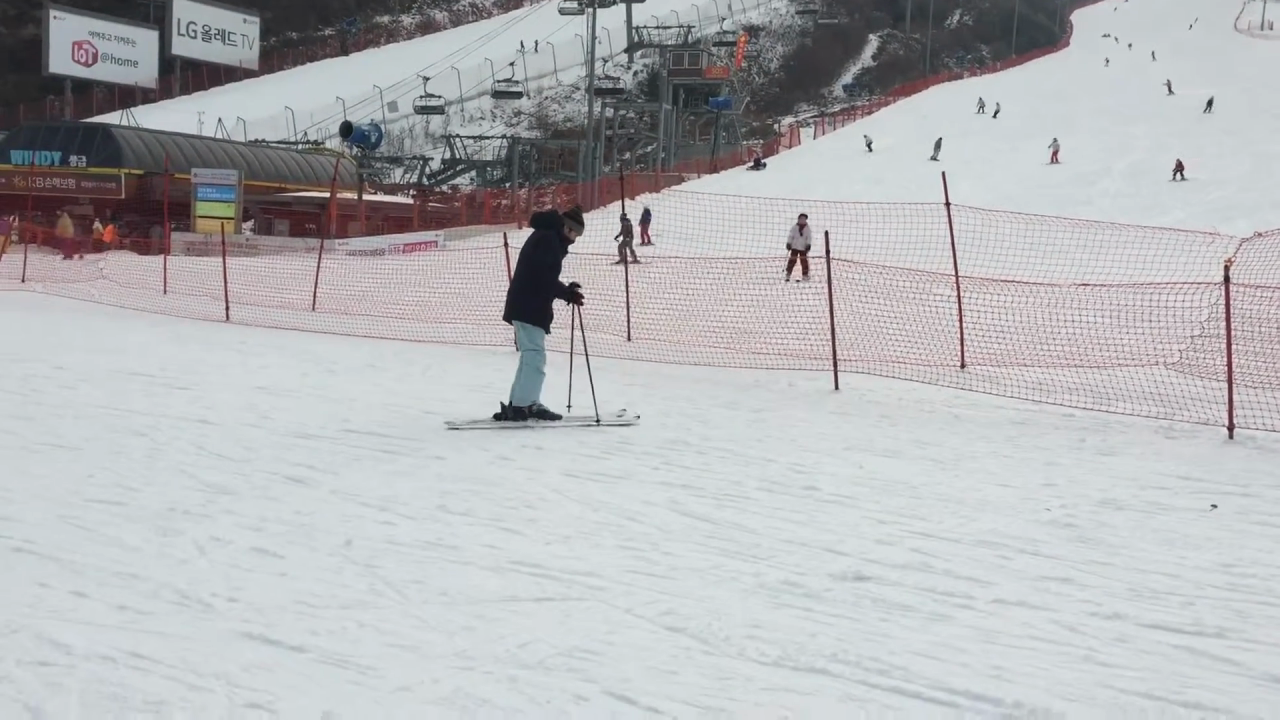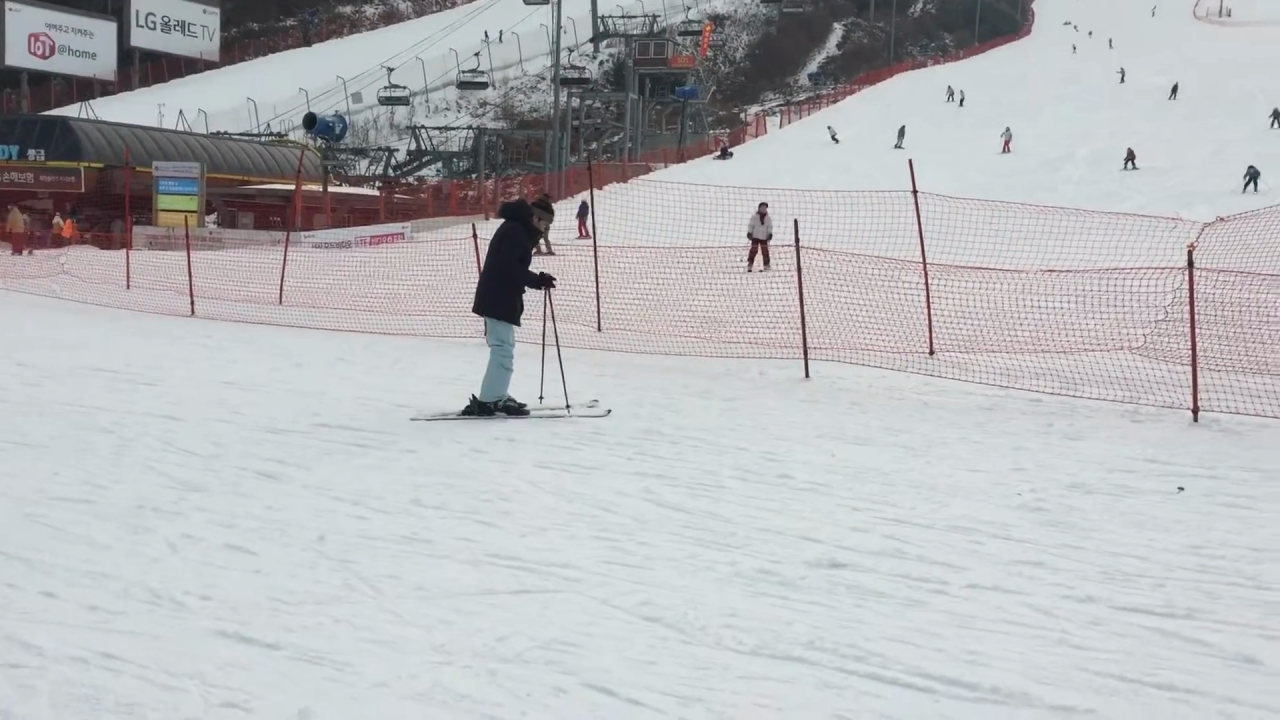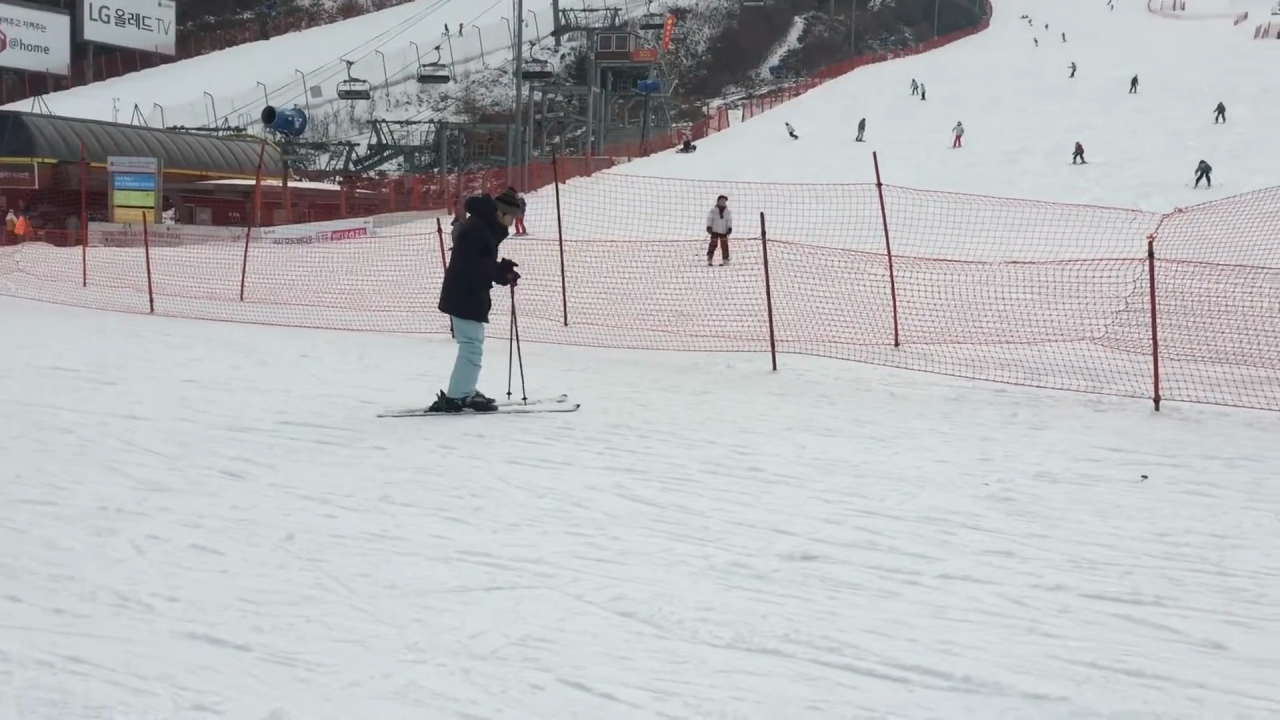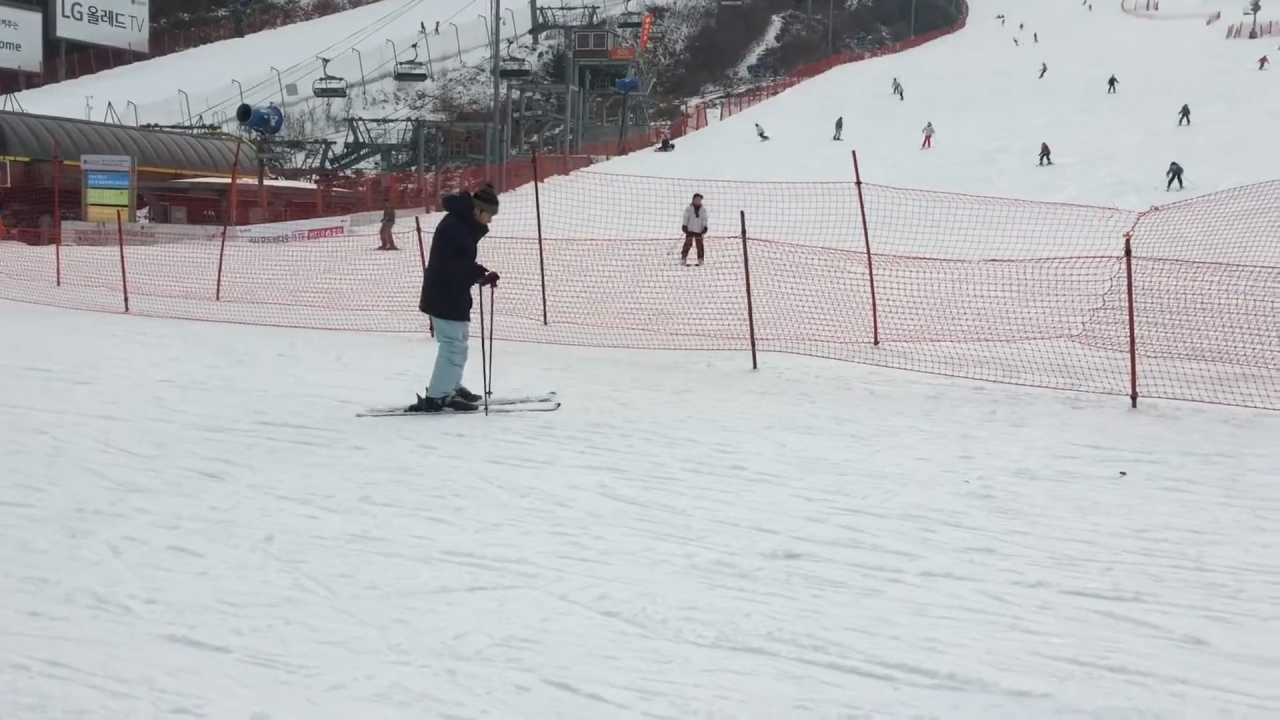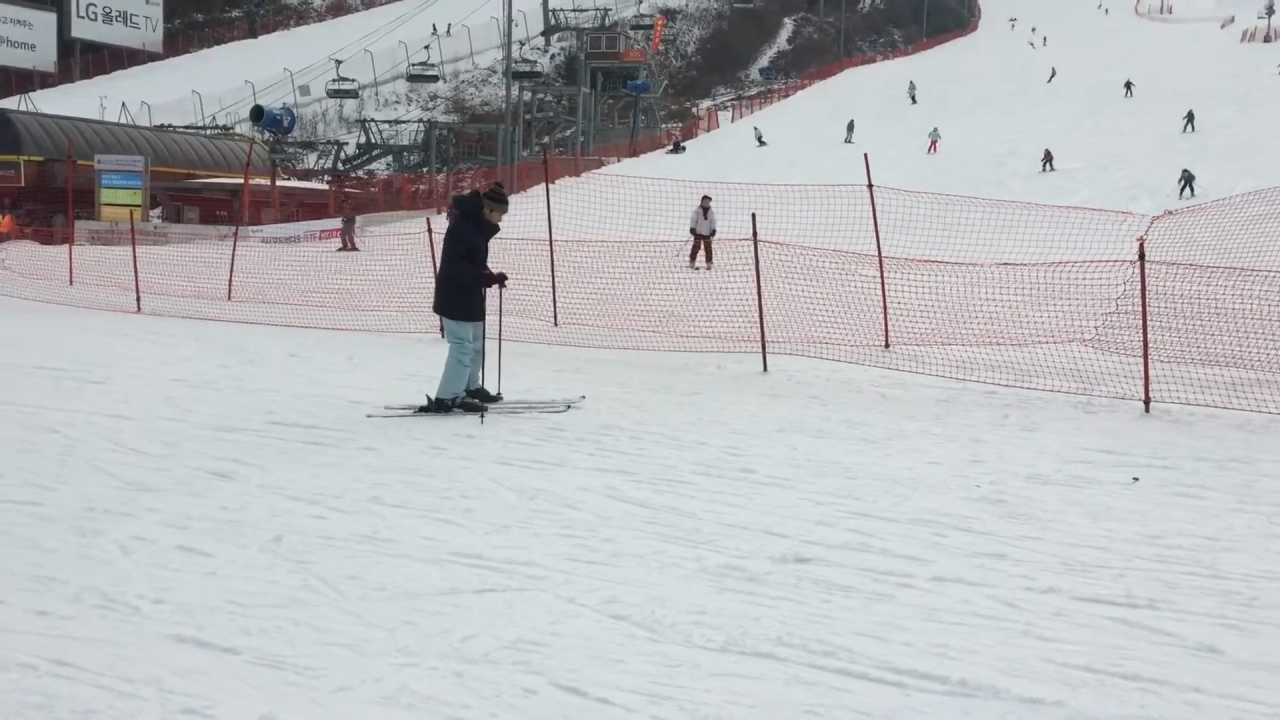
dt=0.2s
person 1, frame 1
left shoulder: (545, 237)
right shoulder: (548, 238)
right elbow: (542, 276)
left wrist: (565, 290)
right wrist: (566, 293)
left hip: (527, 304)
right hip: (529, 306)
left knee: (530, 356)
right knee: (535, 356)
left ankle: (519, 403)
right ankle: (523, 405)
person 1, frame 2
left shoulder: (518, 229)
right shoulder: (515, 230)
right elbow: (510, 267)
left wrist: (538, 279)
right wrist: (538, 280)
left hip: (501, 298)
right hip: (498, 299)
left knee: (502, 349)
right knee: (503, 350)
left ankle: (494, 396)
right ankle: (488, 401)
person 1, frame 3
left shoulder: (487, 226)
right shoulder: (476, 226)
right elbow: (468, 262)
left wrist: (503, 274)
right wrist: (500, 268)
left hip: (472, 294)
right hip: (464, 295)
left knee: (473, 344)
right knee: (471, 345)
left ankle: (463, 391)
right ankle: (457, 397)
person 1, frame 4
left shoulder: (466, 224)
right shoulder: (452, 225)
right elbow: (443, 262)
left wrist: (481, 275)
right wrist: (472, 271)
left hip: (455, 293)
right hip: (444, 294)
left knee: (460, 343)
right knee: (452, 345)
left ankle: (450, 388)
right ankle: (437, 397)
person 1, frame 5
left shoulder: (478, 225)
right shoulder: (462, 226)
right elbow: (452, 264)
left wrist: (489, 276)
right wrist: (480, 276)
left hip: (469, 295)
right hip: (455, 296)
left knee: (476, 344)
right knee: (462, 346)
left ankle: (470, 387)
right ankle: (447, 397)
